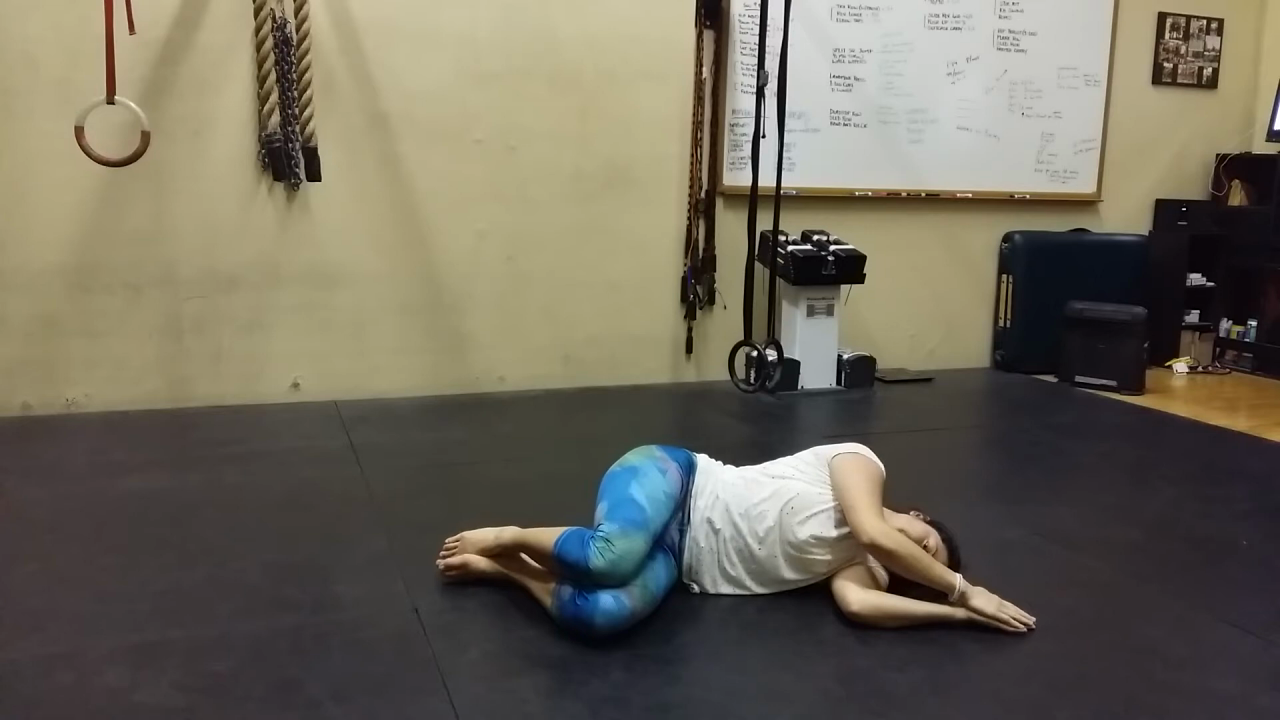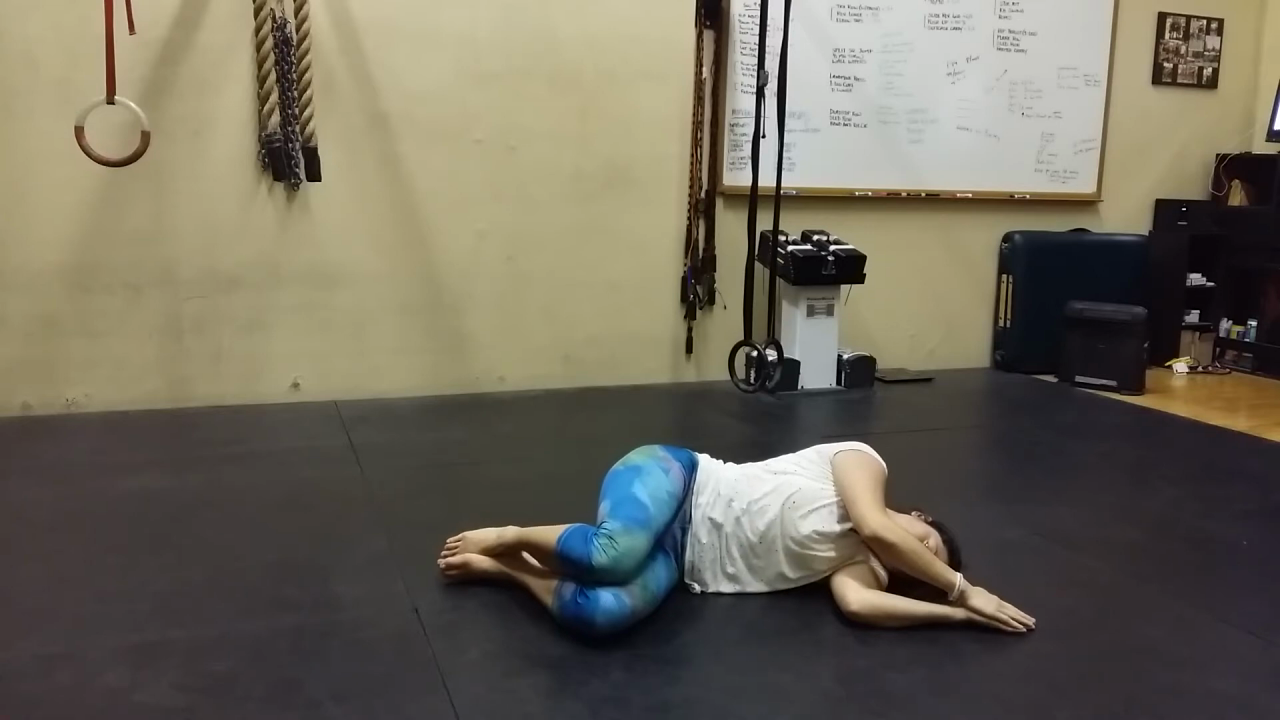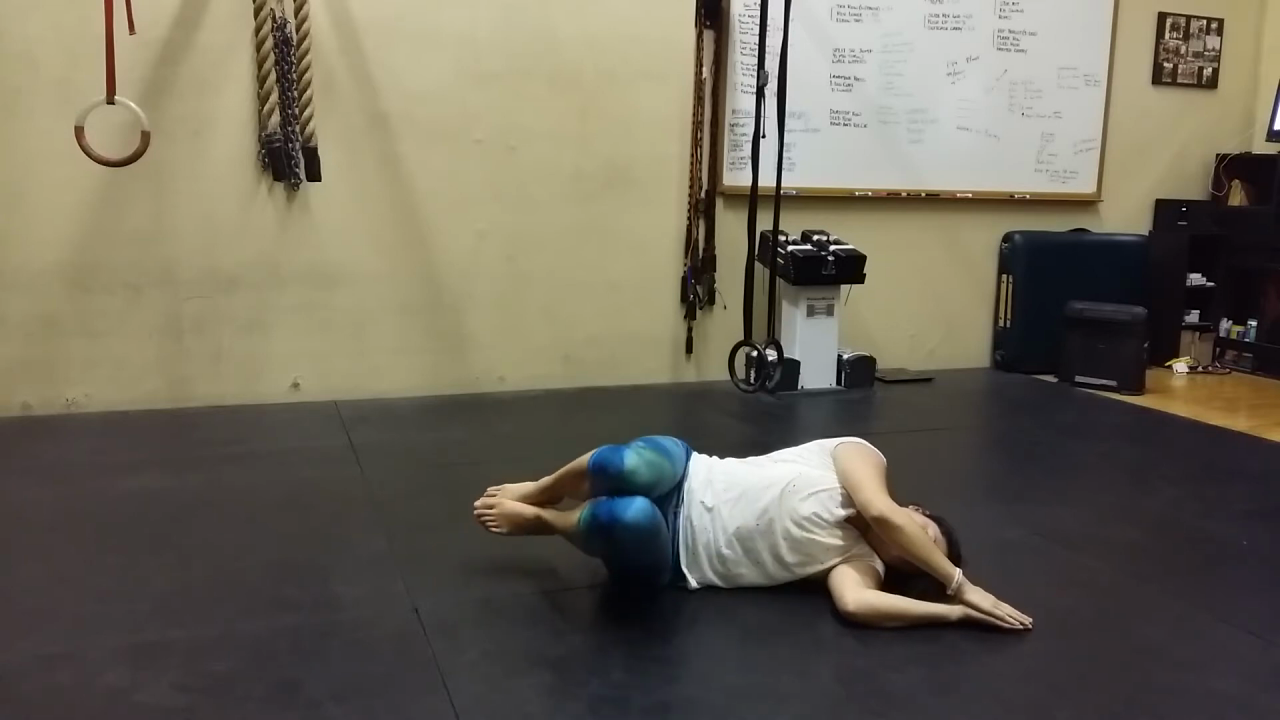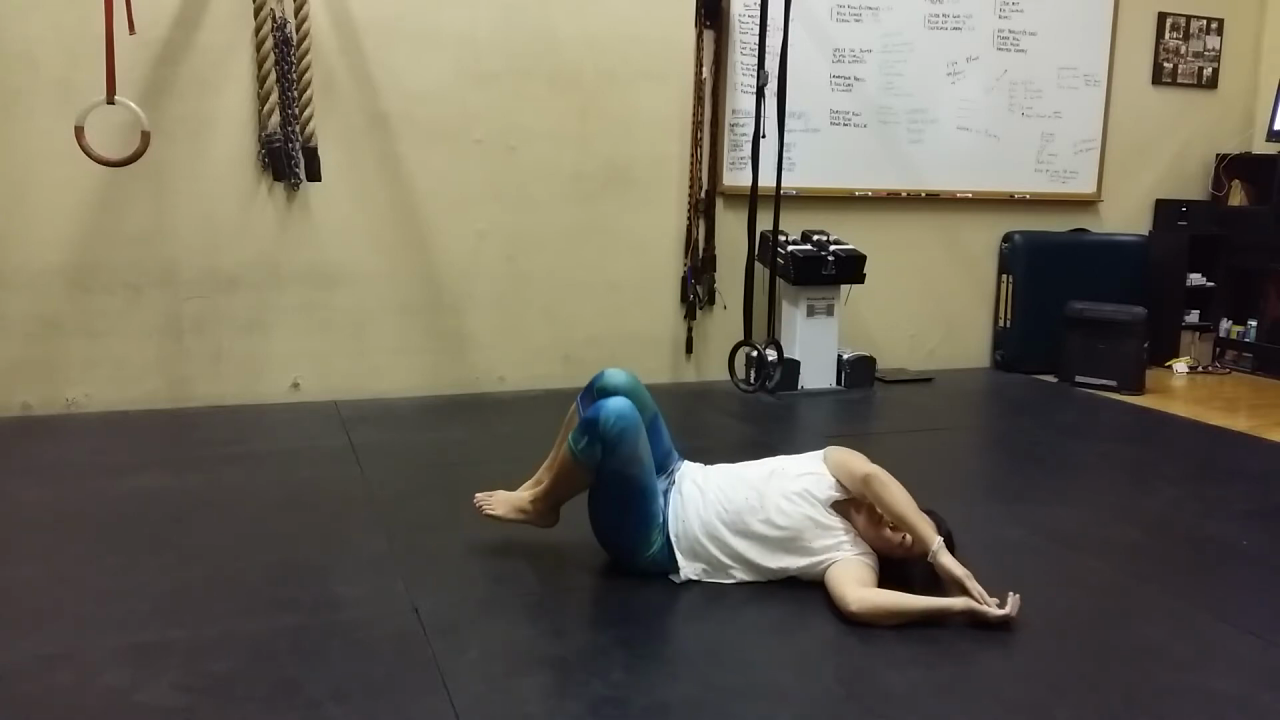
dt=1s
person 1, frame 1
left shoulder: (857, 564)
right shoulder: (861, 462)
left elbow: (861, 605)
right elbow: (874, 533)
left wrist: (954, 611)
right wrist: (963, 589)
left hip: (682, 561)
right hip: (672, 482)
left knee: (603, 616)
right knee: (609, 560)
left ankle: (504, 568)
right ankle: (512, 540)
person 1, frame 2
left shoulder: (860, 564)
right shoulder: (862, 460)
left elbow: (859, 605)
right elbow: (877, 526)
left wrist: (957, 611)
right wrist: (962, 588)
left hip: (683, 562)
right hip: (675, 481)
left knee: (602, 615)
right knee: (610, 557)
left ankle: (507, 567)
right ankle: (512, 539)
person 1, frame 3
left shoulder: (860, 559)
right shoulder: (861, 455)
left elbow: (855, 603)
right elbow: (883, 511)
left wrist: (958, 611)
right wrist: (961, 584)
left hip: (671, 563)
right hip: (681, 481)
left knee: (632, 518)
right knee: (637, 468)
left ankle: (543, 520)
right ankle: (540, 498)
person 1, frame 4
left shoulder: (853, 555)
right shoulder: (837, 472)
left elbow: (858, 603)
right elbow: (872, 475)
left wrist: (960, 604)
right wrist: (940, 550)
left hip: (656, 543)
right hip: (676, 485)
left knee: (614, 417)
right knee: (614, 385)
left ankle: (540, 506)
right ankle: (540, 487)
